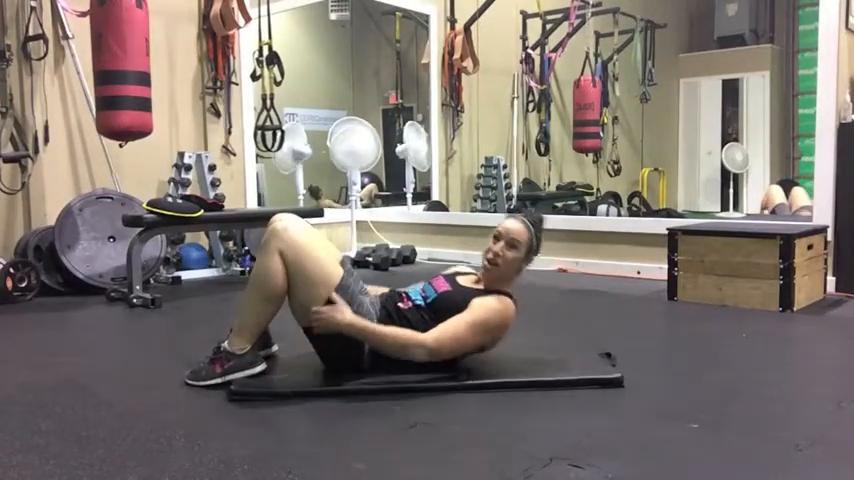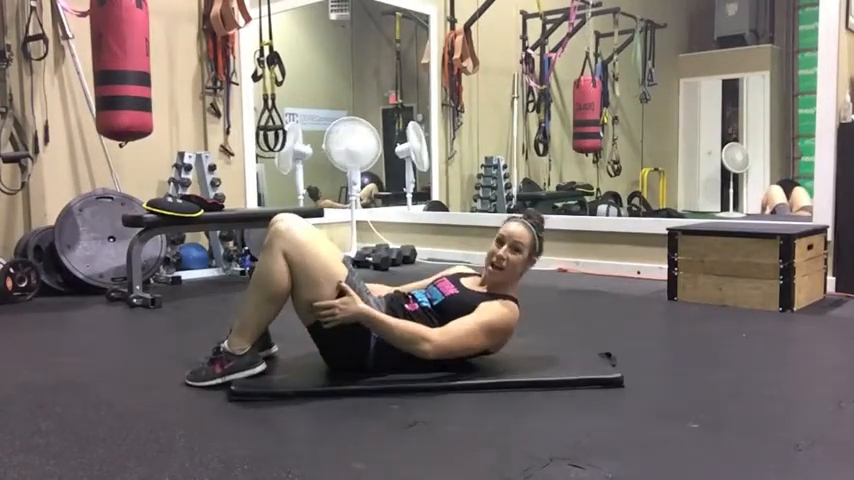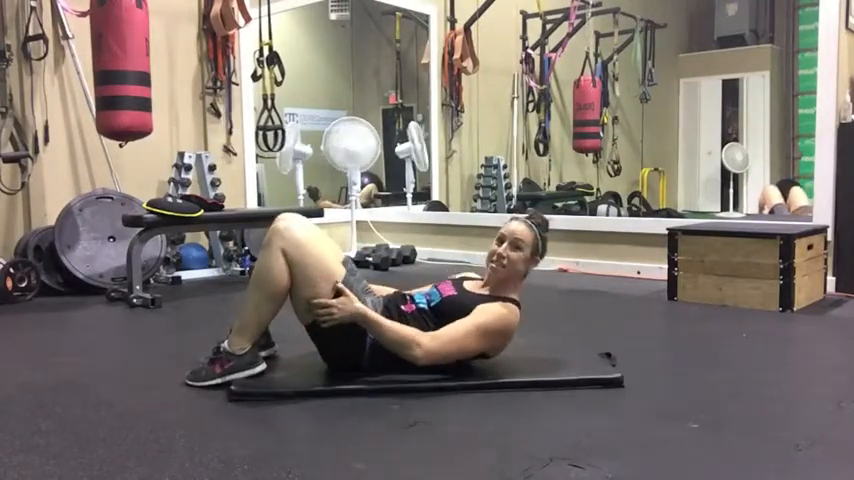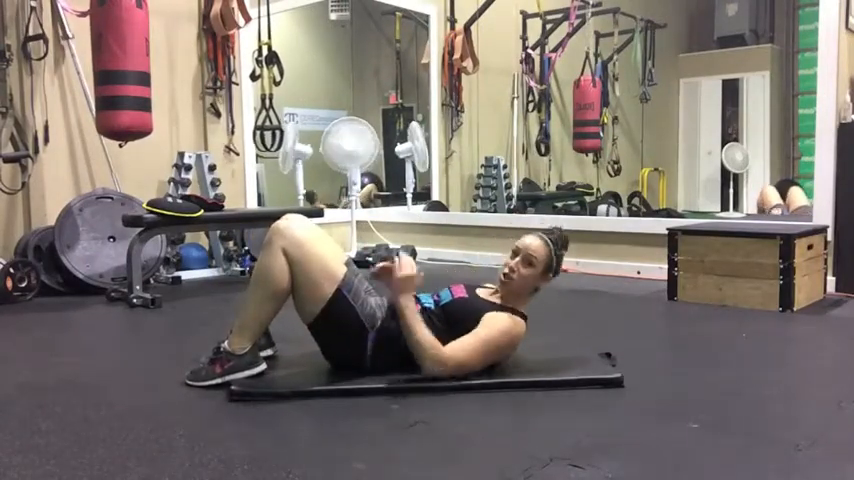
dt=0.4s
person 1, frame 1
left shoulder: (498, 308)
right shoulder: (465, 273)
left elbow: (425, 347)
left wrist: (351, 325)
left hip: (363, 340)
right hip: (371, 310)
left knee: (283, 237)
right knee: (284, 224)
left ankle: (238, 353)
right ankle: (255, 337)
person 1, frame 2
left shoulder: (502, 313)
right shoulder: (465, 273)
left elbow: (430, 344)
left wrist: (363, 313)
right wrist: (350, 286)
left hip: (367, 344)
right hip: (374, 316)
left knee: (286, 237)
right knee: (285, 225)
left ankle: (238, 353)
right ankle: (255, 337)
person 1, frame 3
left shoulder: (502, 315)
right shoulder: (472, 281)
left elbow: (423, 350)
left wrist: (359, 313)
right wrist: (355, 286)
left hip: (364, 343)
right hip: (376, 314)
left knee: (285, 237)
right knee: (288, 225)
left ankle: (239, 353)
right ankle: (254, 336)
person 1, frame 4
left shoulder: (509, 326)
right shoulder: (491, 294)
left elbow: (436, 363)
left wrist: (404, 296)
right wrist: (397, 286)
left hip: (367, 340)
right hip: (379, 316)
left knee: (286, 235)
right knee: (291, 227)
left ankle: (239, 353)
right ankle: (255, 335)
